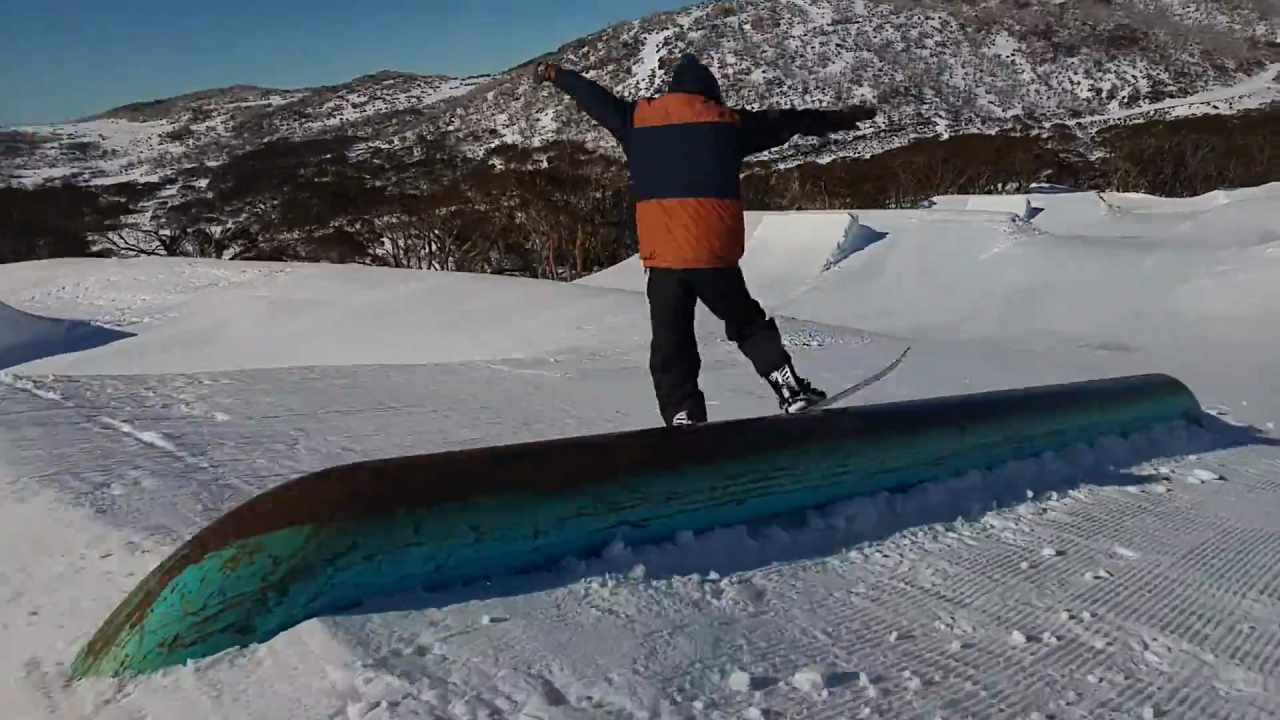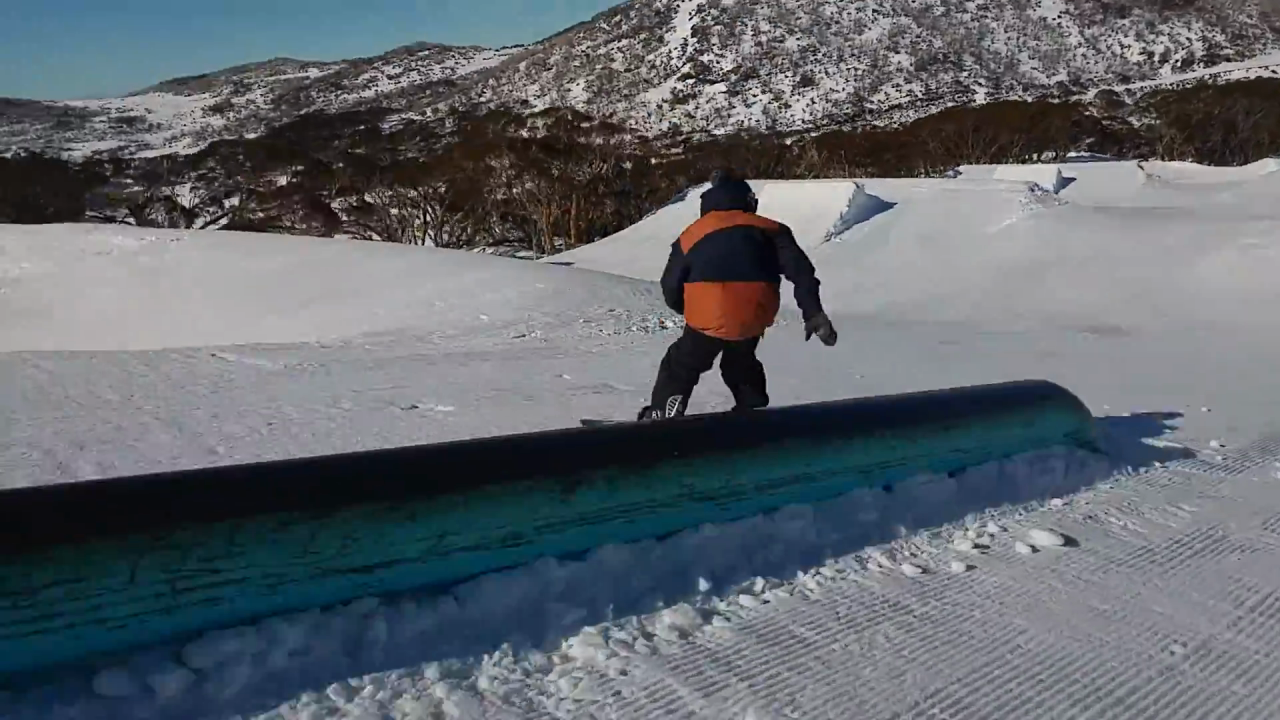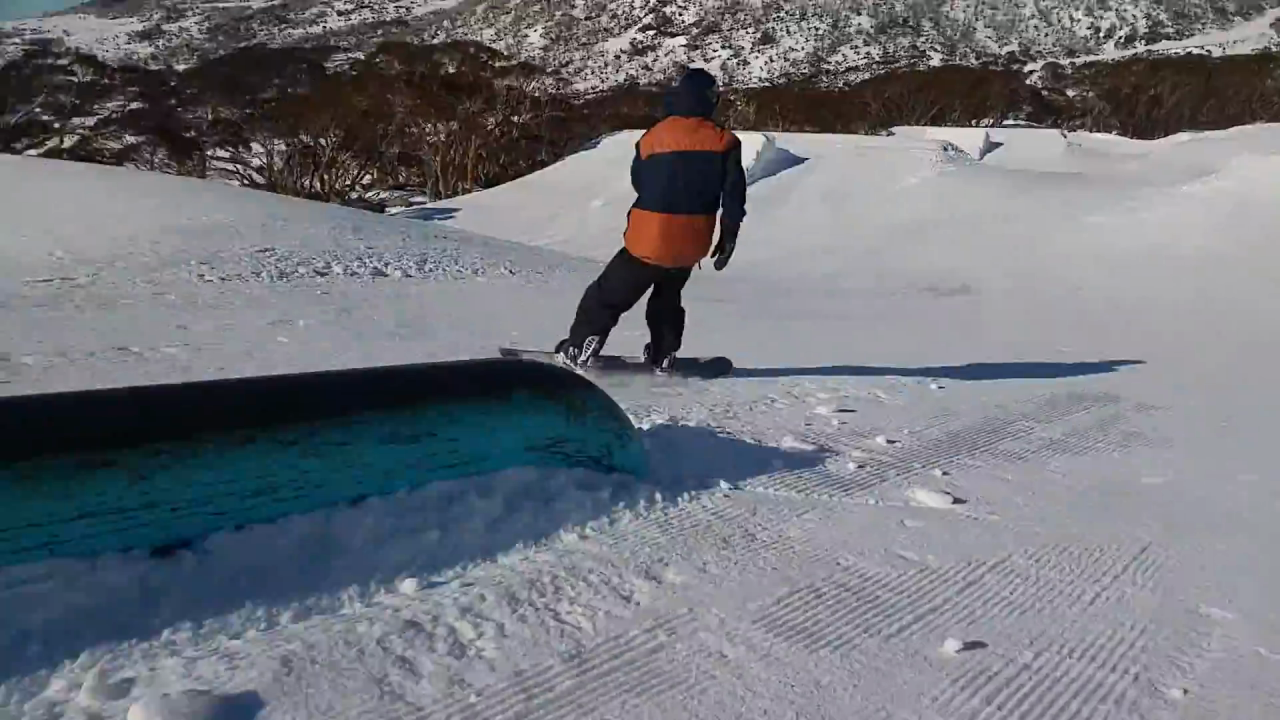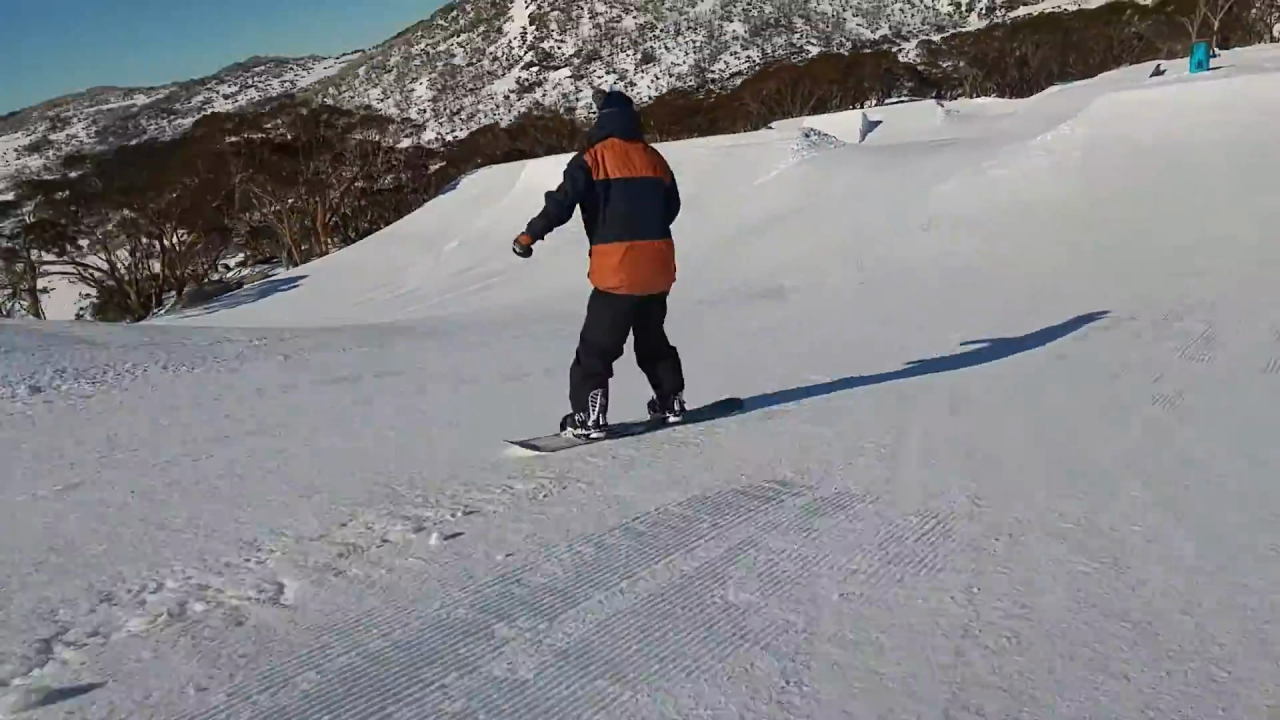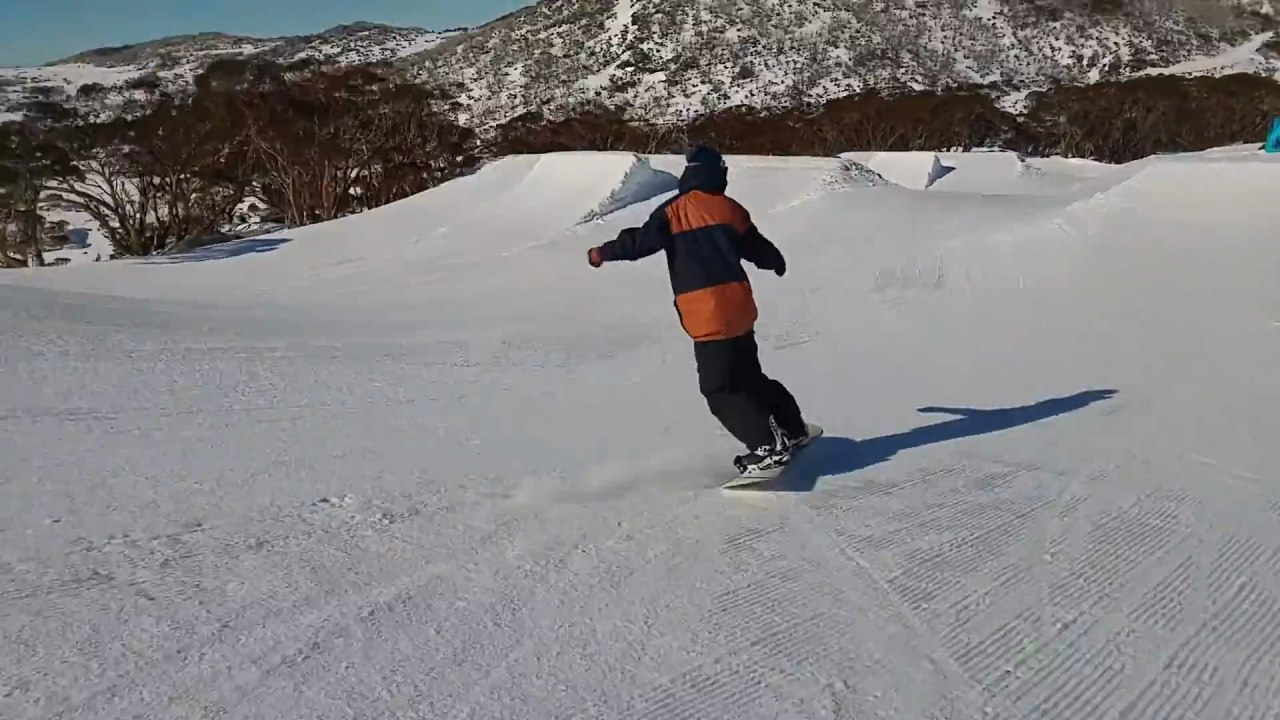
dt=0.5s
person 1, frame 1
left shoulder: (639, 115)
right shoulder: (728, 118)
left elbow: (597, 100)
right elbow: (789, 123)
left wrist: (556, 75)
right wrist: (844, 117)
left hip: (665, 245)
right hip: (718, 239)
left knee: (670, 343)
right knee: (744, 320)
left ankle: (684, 417)
right ankle: (792, 389)
person 1, frame 2
left shoulder: (690, 234)
right shoulder: (766, 227)
left elbow: (671, 287)
right elbow: (799, 267)
left wrist: (688, 310)
right wrist: (813, 313)
left hip: (711, 313)
right hip: (757, 311)
left knee: (682, 365)
right knee: (741, 362)
left ankle: (662, 415)
right ankle: (754, 412)
person 1, frame 3
left shoulder: (650, 138)
right shoulder: (724, 140)
right elbow: (733, 192)
right wrist: (728, 235)
left hip: (649, 237)
right hip: (691, 241)
left knee: (608, 296)
right knee: (667, 299)
left ankle: (579, 352)
right ankle: (663, 356)
person 1, frame 4
left shoulder: (591, 159)
right shoulder: (653, 158)
left elbow: (562, 203)
right elbow: (671, 207)
left wrist: (530, 234)
left hip: (618, 270)
right hip: (660, 266)
left knee: (597, 349)
right knee: (652, 339)
left ankle: (590, 418)
right ankle: (671, 402)
person 1, frame 5
left shoulder: (673, 210)
right shoulder: (733, 209)
left elbow: (641, 241)
right elbow: (759, 249)
left wrist: (602, 252)
right wrist: (777, 262)
left hip: (707, 315)
right hip: (740, 306)
left knee: (721, 390)
right knee: (749, 377)
left ankle: (768, 445)
right ankle: (792, 428)
